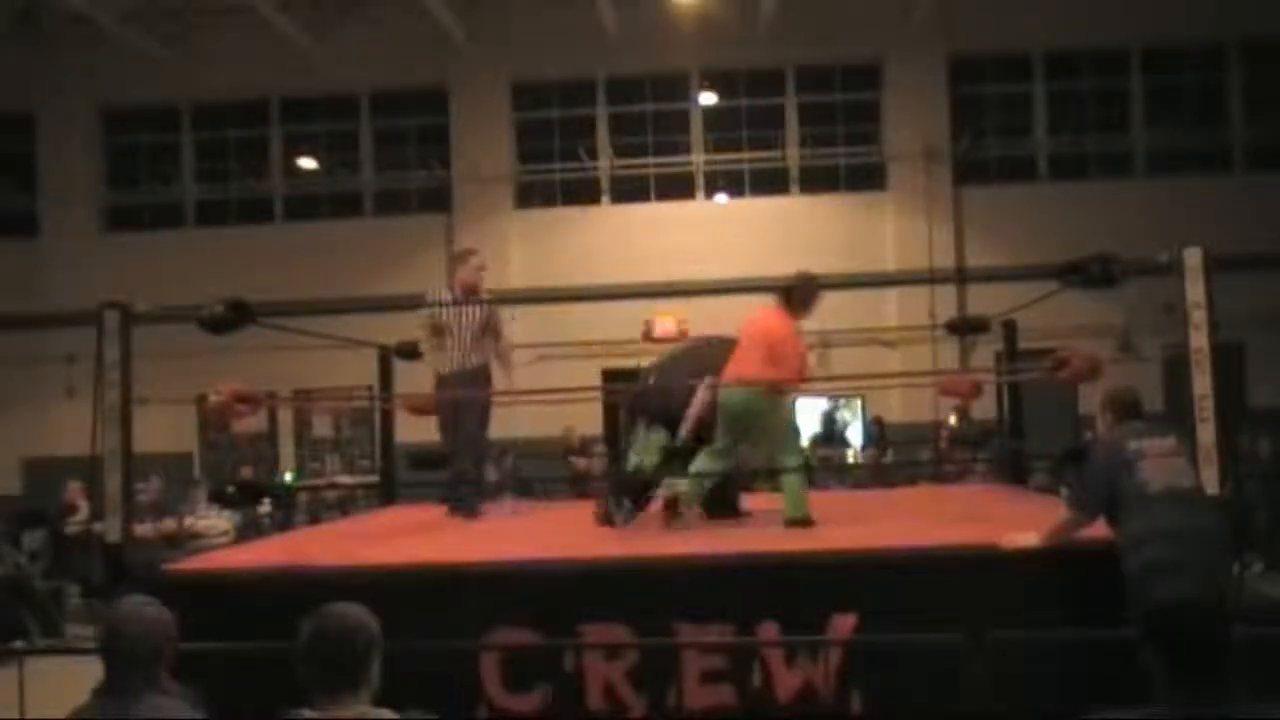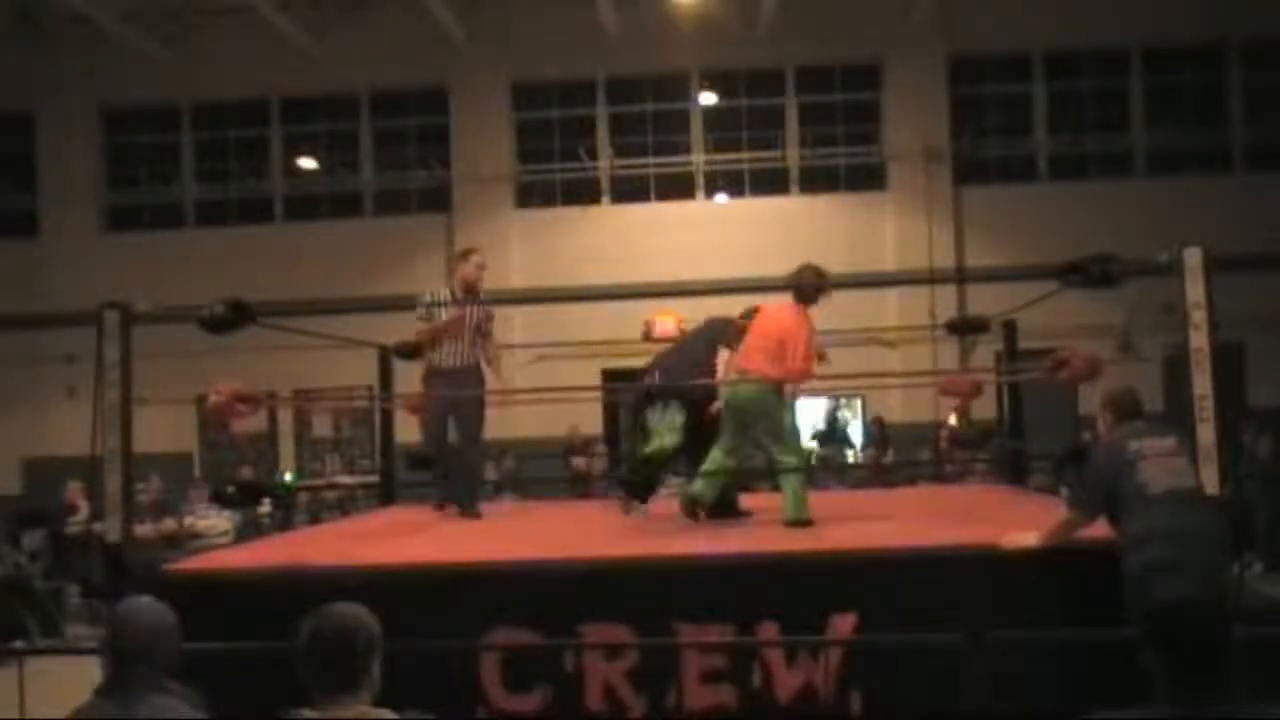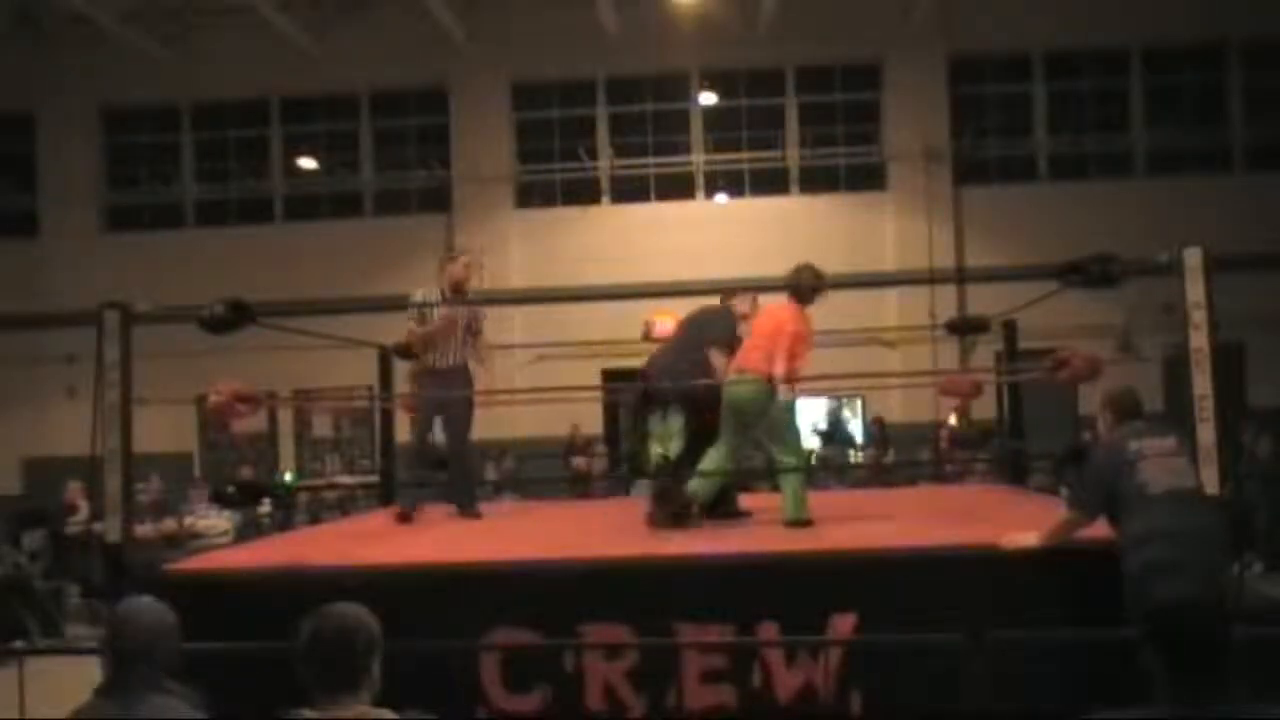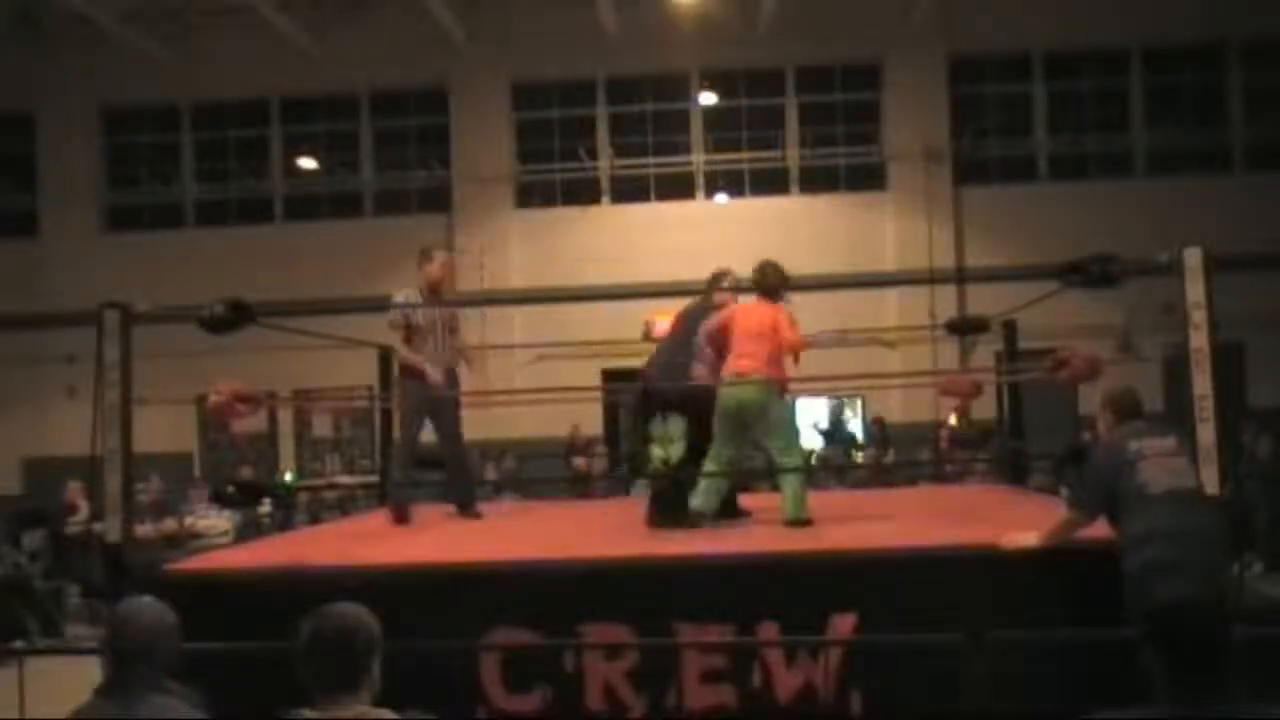
dt=0.2s
person 1, frame 1
left shoulder: (1109, 448)
right shoulder: (1173, 442)
left elbow: (1082, 515)
left wrist: (1039, 539)
left hip: (1157, 565)
right hip: (1207, 550)
left knee: (1173, 676)
right knee: (1208, 667)
person 1, frame 2
left shoulder: (1110, 448)
right shoulder: (1174, 442)
left elbow: (1082, 514)
left wrist: (1039, 538)
left hip: (1157, 565)
right hip: (1206, 549)
left knee: (1172, 675)
right knee: (1209, 670)
person 1, frame 3
left shoulder: (1110, 448)
right shoulder: (1174, 442)
left elbow: (1082, 514)
left wrist: (1039, 538)
left hip: (1157, 565)
right hip: (1207, 549)
left knee: (1171, 674)
right knee: (1209, 671)
person 1, frame 4
left shoulder: (1110, 448)
right shoulder: (1174, 442)
left elbow: (1082, 514)
left wrist: (1039, 538)
left hip: (1157, 566)
right hip: (1207, 549)
left knee: (1171, 675)
right knee: (1208, 669)
person 2, frame 1
left shoulder: (486, 303)
right shoulder: (436, 301)
left elbow: (499, 341)
right elbow: (430, 339)
left wrist: (508, 375)
right wrist: (437, 362)
left hip: (476, 379)
right hip: (448, 380)
left knee: (473, 439)
right knee: (452, 441)
left ankle: (469, 499)
right ankle: (460, 497)
person 2, frame 2
left shoulder: (482, 304)
right shoulder: (432, 299)
left elbow: (488, 344)
right elbow: (419, 335)
left wrist: (498, 376)
right wrist: (445, 322)
left hip: (469, 378)
right hip: (438, 378)
left knee: (470, 441)
right knee: (433, 438)
left ankle: (467, 500)
right ankle: (447, 489)
person 2, frame 3
left shoulder: (470, 305)
right shoulder: (422, 298)
left elbow: (477, 343)
right elbow: (411, 338)
right wrist: (436, 327)
left hip: (458, 378)
right hip: (427, 378)
left knee: (460, 443)
right knee: (419, 441)
left ankle: (465, 501)
right ankle: (408, 502)
person 2, frame 4
left shoulder: (445, 304)
right shoulder: (403, 301)
left elbow: (455, 341)
right elbow: (398, 347)
left wrist: (467, 357)
right wrist: (426, 367)
left hip: (445, 381)
right hip: (414, 382)
left knee: (454, 443)
right knee: (407, 444)
left ankle: (465, 501)
right ankle: (399, 505)
person 3, frame 1
left shoulder: (761, 315)
right shoulder: (789, 329)
right elbow: (789, 379)
left hip: (728, 391)
right hip: (757, 395)
left knee: (719, 450)
right knee: (789, 453)
left ankle: (681, 492)
right ankle: (796, 513)
person 3, frame 2
left shoulder: (770, 309)
right shoulder: (802, 323)
right elbow: (794, 371)
right wrist: (787, 410)
left hip: (734, 384)
right hip: (762, 389)
left knee: (727, 445)
right knee: (789, 453)
left ankle: (698, 493)
right ankle: (796, 513)
person 3, frame 3
left shoulder: (769, 309)
right shoulder: (798, 321)
right elbow: (781, 358)
right wrist: (783, 390)
left hip: (733, 384)
right hip: (761, 388)
left knee: (726, 444)
right knee: (789, 453)
left ankle: (695, 492)
right ankle: (796, 513)
person 3, frame 4
left shoulder: (737, 310)
right shoulder: (781, 313)
left elbow: (706, 332)
right elbow: (792, 342)
left hip: (730, 389)
right hip: (765, 391)
left knee: (721, 454)
right knee: (788, 453)
left ankle: (699, 509)
right ankle: (795, 514)
person 4, frame 1
right shoulder: (728, 353)
right elbow: (707, 389)
right wrist: (688, 427)
right hip: (664, 398)
right knee: (647, 458)
right ankle: (617, 507)
person 4, frame 2
left shoulder: (721, 328)
right shoulder: (732, 331)
right elbow: (724, 357)
right hip: (670, 382)
left knee: (704, 446)
right knee: (667, 441)
left ankle: (719, 506)
right ankle: (631, 490)
person 4, frame 3
left shoulder: (712, 319)
right shoulder: (720, 318)
right elbow: (717, 355)
left hip: (682, 384)
right hip: (668, 382)
left knee: (704, 443)
right knee: (674, 446)
left ankle: (720, 505)
right ankle: (665, 508)
person 4, frame 4
left shoulder: (716, 316)
right shoulder: (703, 312)
right wrist: (717, 385)
left hip: (685, 387)
right hip: (668, 384)
left knee: (707, 445)
right knee: (677, 450)
left ankle: (722, 506)
right ankle: (665, 512)
